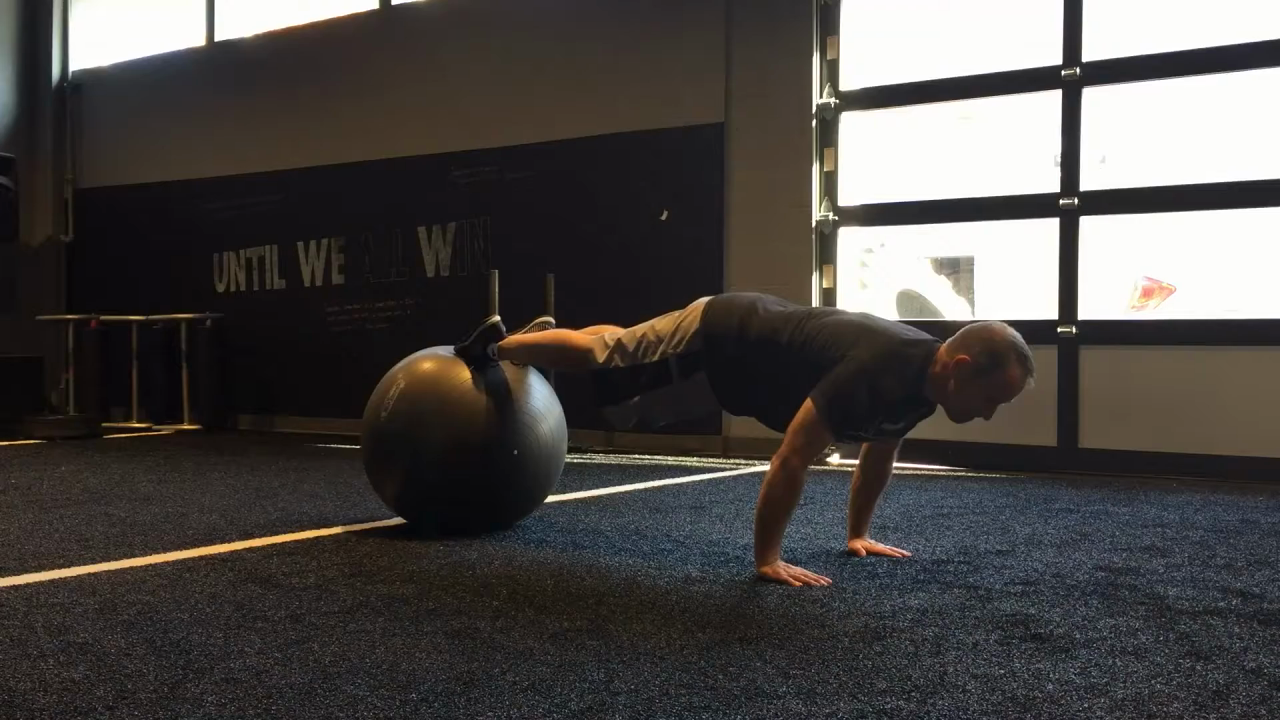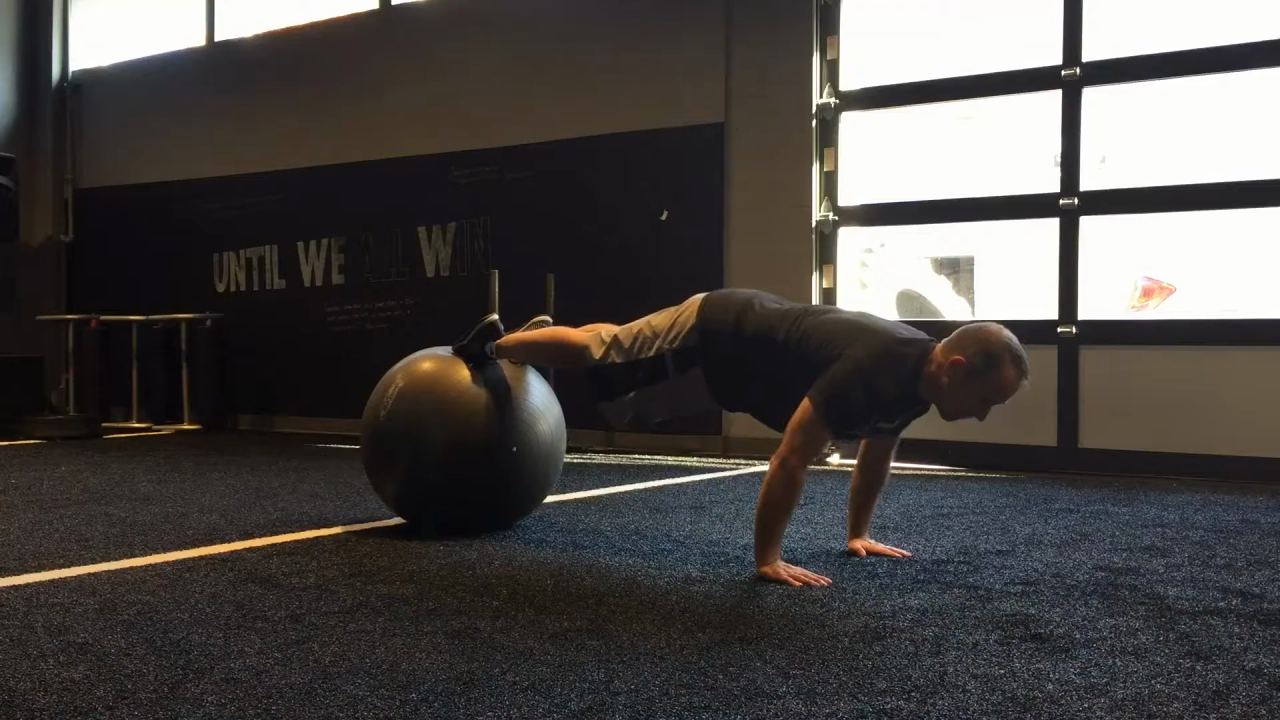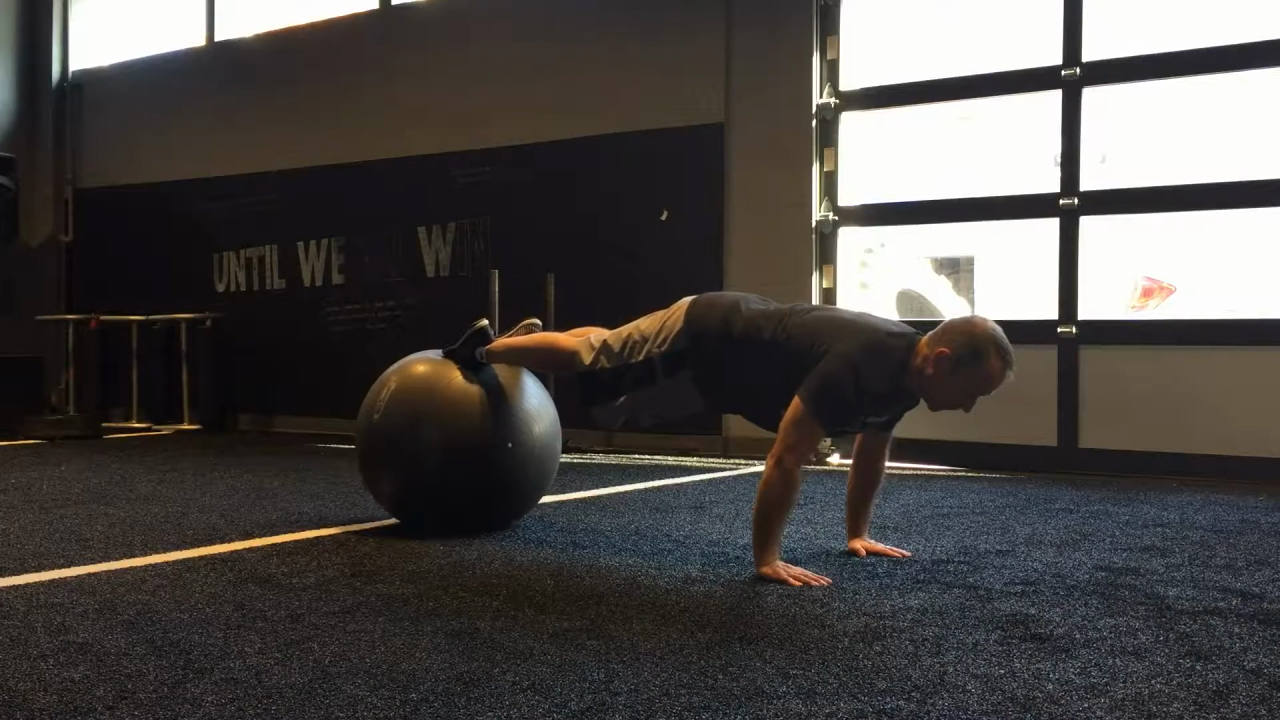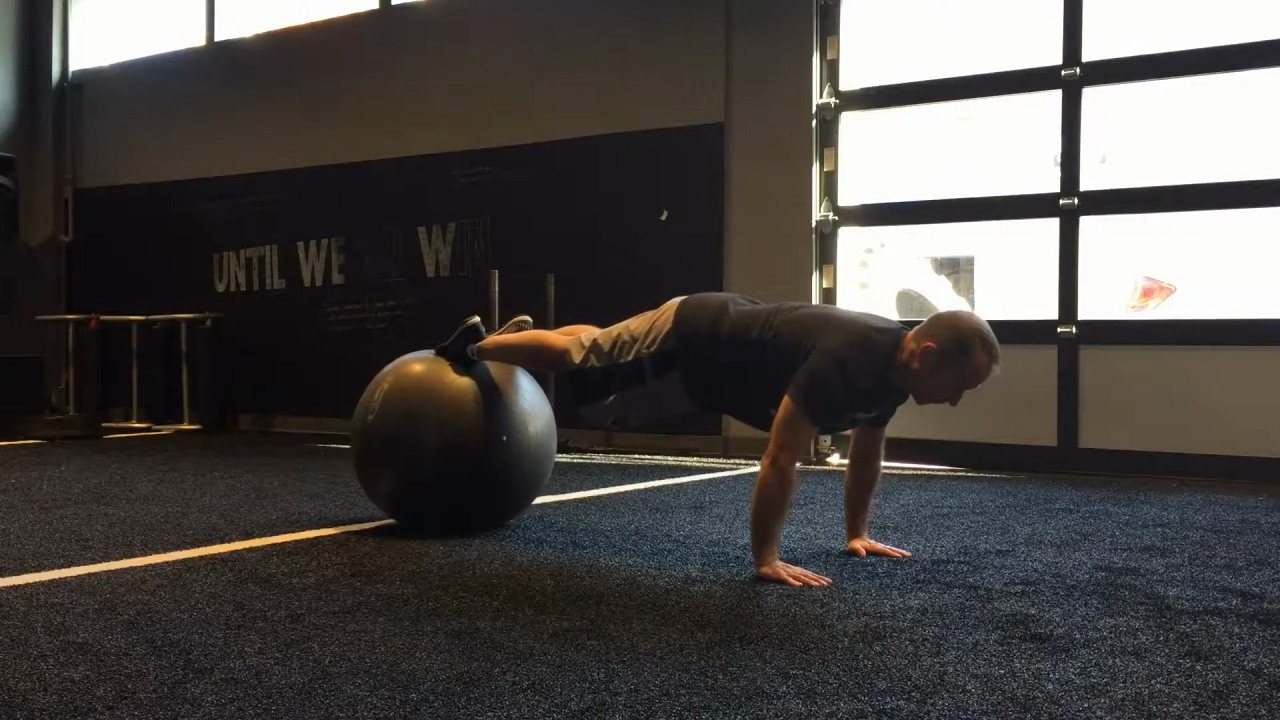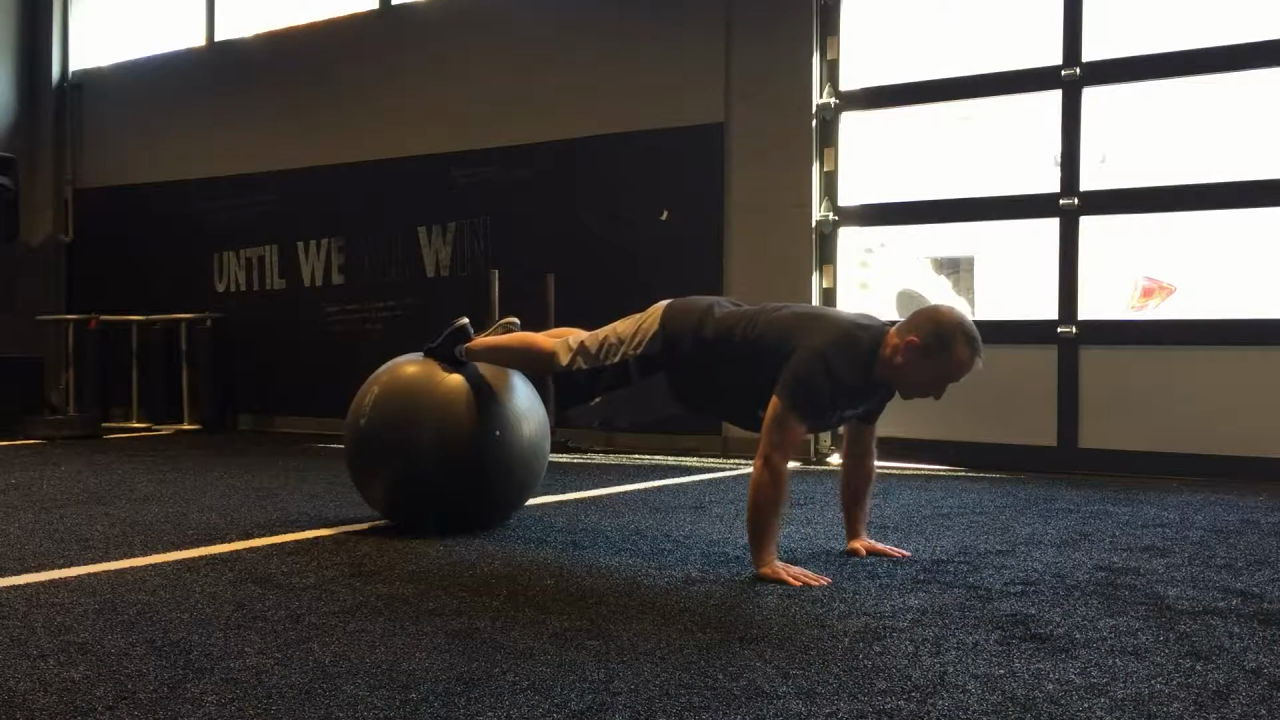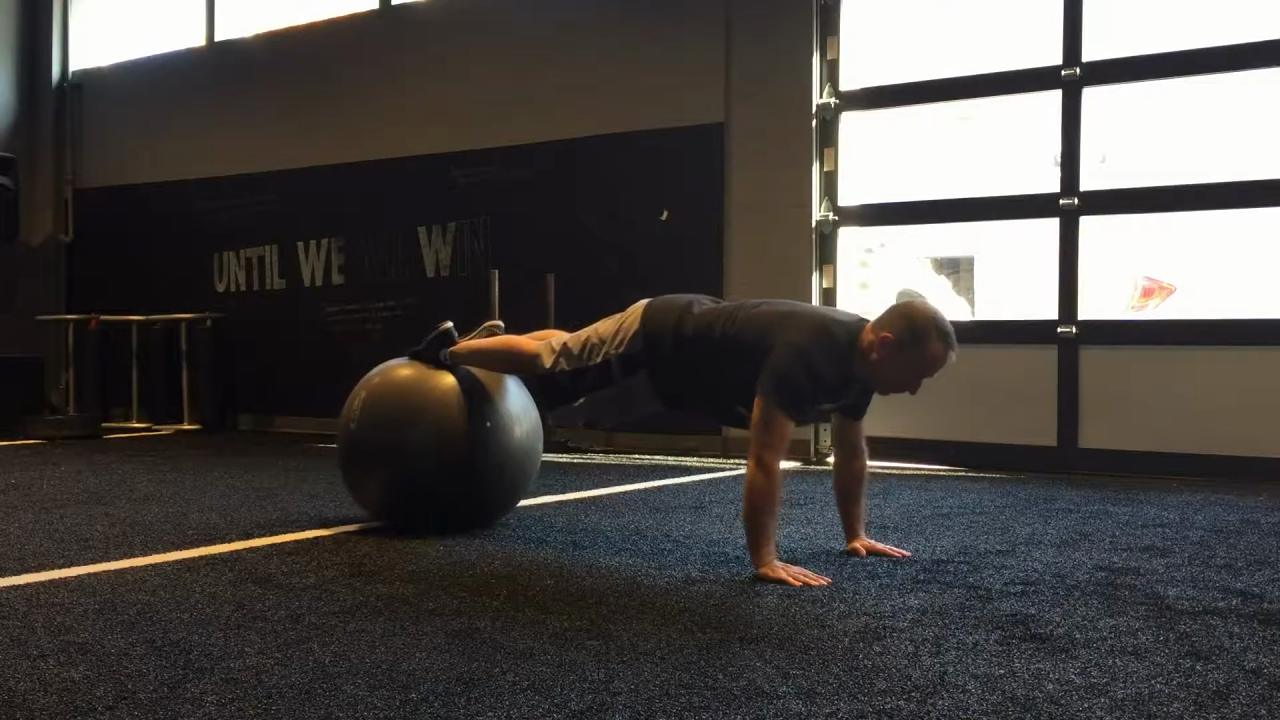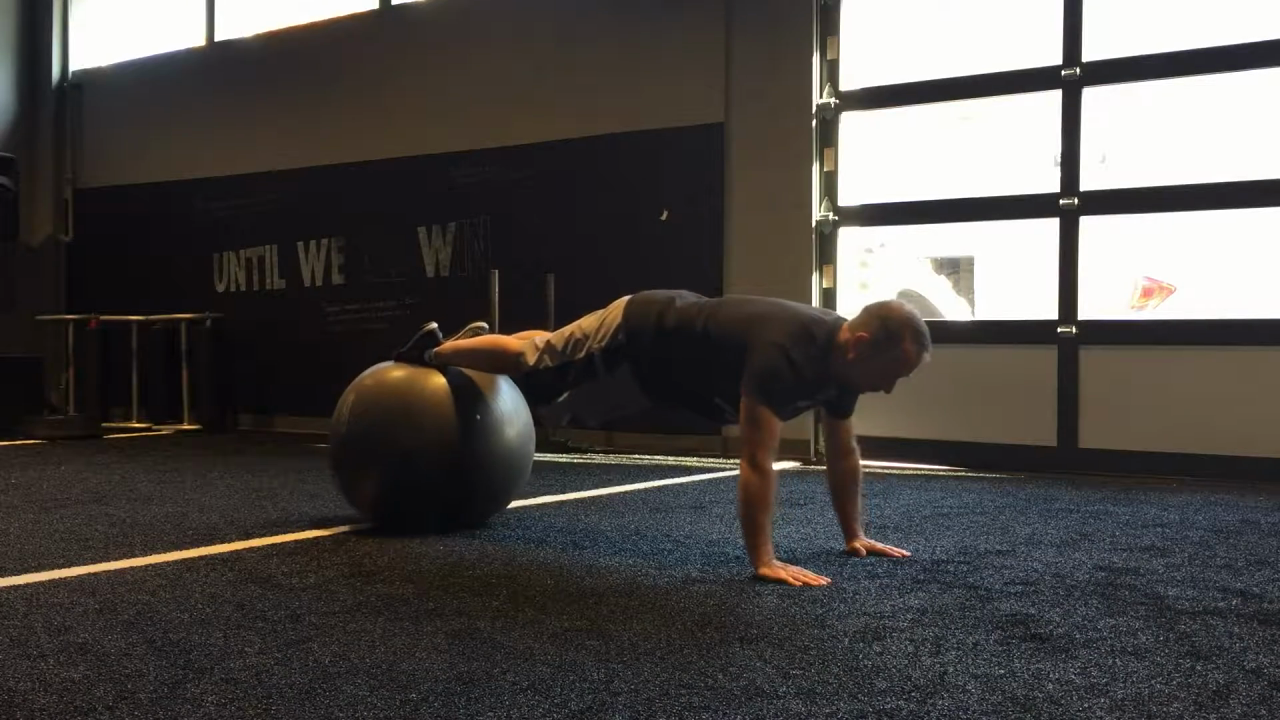
dt=0.3s
person 1, frame 1
left shoulder: (923, 378)
right shoulder: (878, 372)
left elbow: (879, 452)
right elbow: (790, 460)
left wrist: (858, 534)
right wrist: (767, 559)
left hip: (753, 329)
right hip: (714, 341)
left knee: (615, 344)
right knee: (597, 358)
left ankle: (539, 333)
right ankle: (496, 344)
person 1, frame 2
left shoulder: (916, 376)
right shoulder: (873, 371)
left elbow: (877, 451)
right elbow: (790, 460)
left wrist: (858, 533)
right wrist: (767, 559)
left hip: (750, 325)
right hip: (710, 337)
left knee: (612, 344)
right knee: (596, 354)
left ankle: (539, 329)
right ankle: (494, 343)
person 1, frame 3
left shoulder: (905, 371)
right shoulder: (860, 365)
left elbow: (871, 450)
right elbow: (785, 460)
left wrist: (857, 533)
right wrist: (766, 559)
left hip: (735, 329)
right hip: (697, 340)
left knee: (604, 346)
right knee: (584, 359)
left ankle: (532, 332)
right ankle: (485, 347)
person 1, frame 4
left shoulder: (895, 368)
right shoulder: (847, 360)
left elbow: (867, 450)
right elbow: (780, 459)
left wrist: (857, 532)
right wrist: (766, 559)
left hip: (722, 331)
right hip: (686, 340)
left knee: (595, 343)
right knee: (575, 360)
left ankle: (518, 331)
right ankle: (476, 343)
person 1, frame 5
left shoulder: (880, 364)
right shoulder: (830, 357)
left elbow: (858, 451)
right elbow: (773, 459)
left wrist: (856, 533)
right wrist: (765, 560)
left hip: (711, 331)
right hip: (673, 344)
left knee: (582, 345)
right knee: (562, 359)
left ankle: (507, 332)
right ankle: (465, 344)
person 1, frame 6
left shoulder: (860, 360)
right shoulder: (808, 351)
left elbow: (850, 451)
right elbow: (763, 460)
left wrist: (855, 534)
right wrist: (764, 561)
left hip: (693, 326)
right hip: (653, 343)
left knee: (567, 348)
right knee: (547, 364)
left ankle: (489, 335)
right ankle: (449, 346)
person 1, frame 7
left shoulder: (841, 358)
right shoulder: (787, 350)
left elbow: (842, 452)
right elbow: (756, 461)
left wrist: (854, 535)
right wrist: (764, 560)
left hip: (674, 329)
right hip: (635, 337)
left knee: (549, 351)
right knee: (530, 364)
left ankle: (475, 336)
right ankle: (435, 348)
